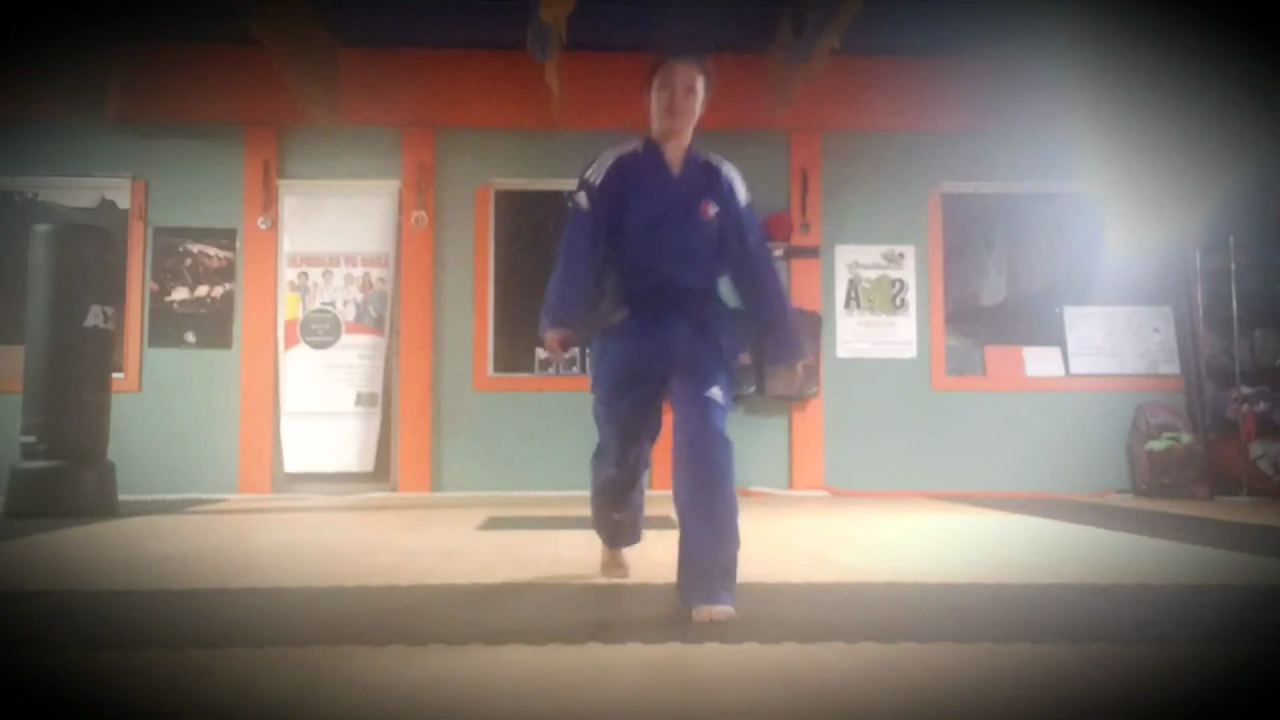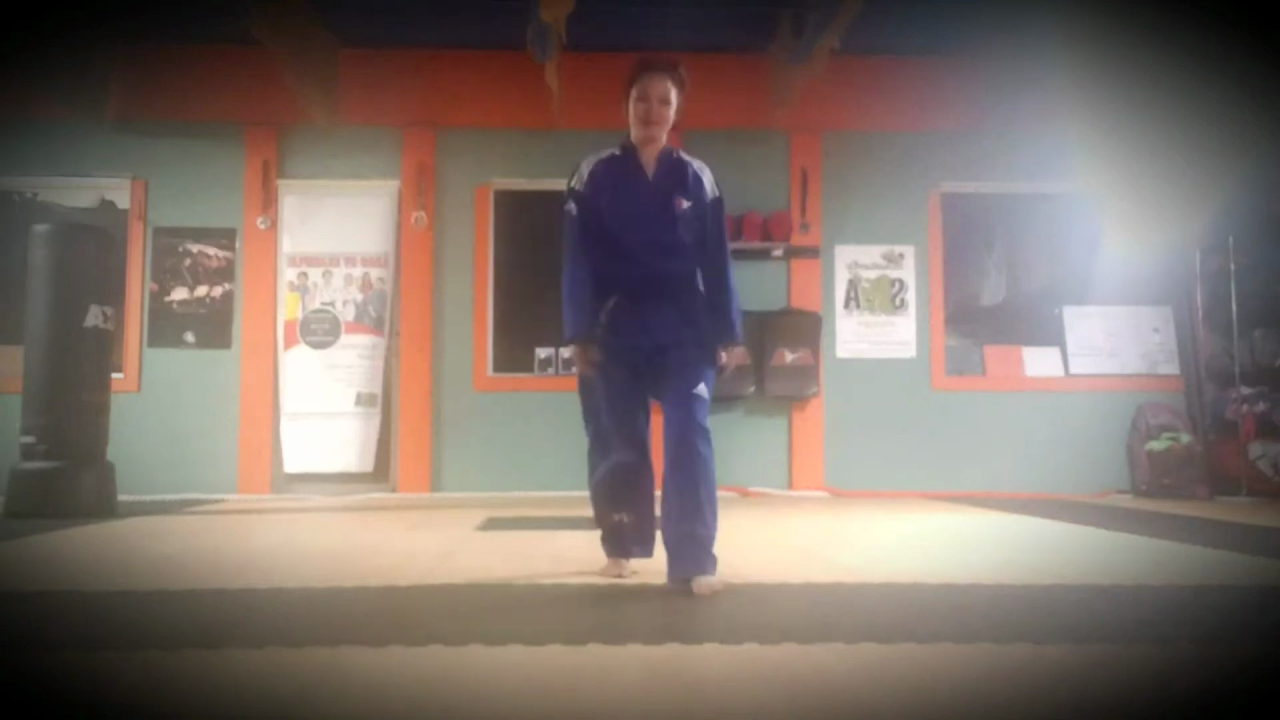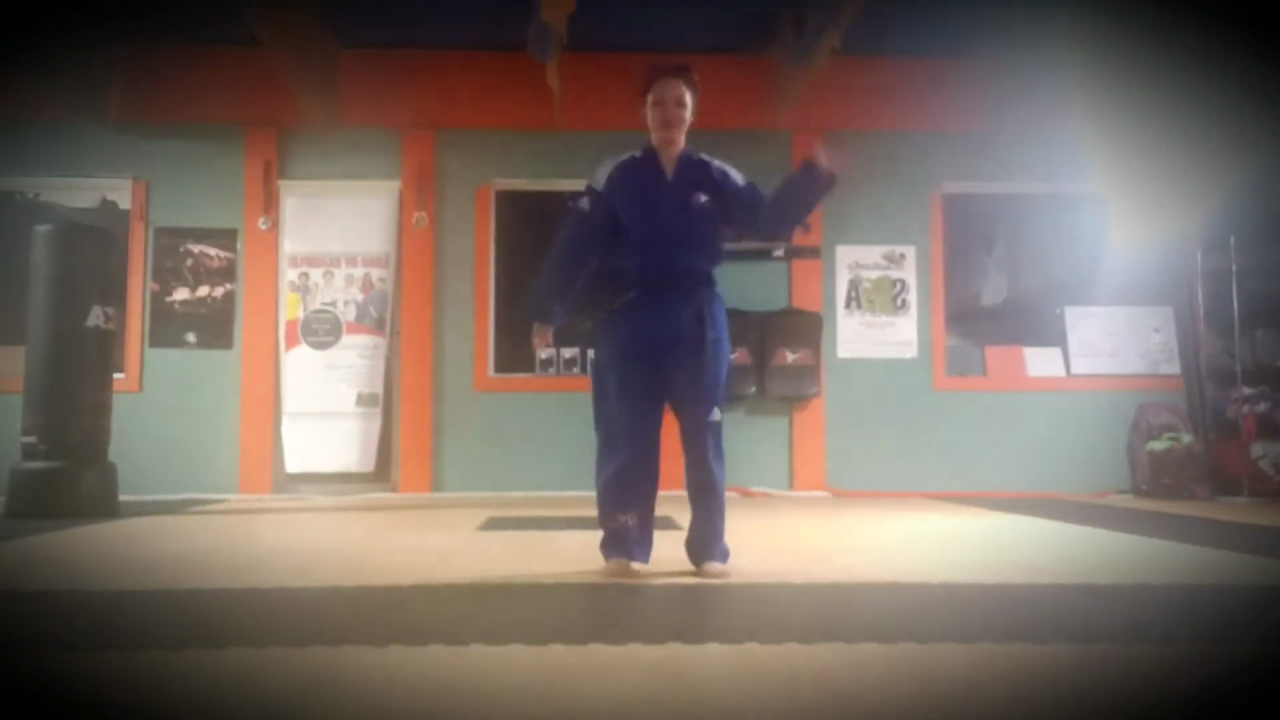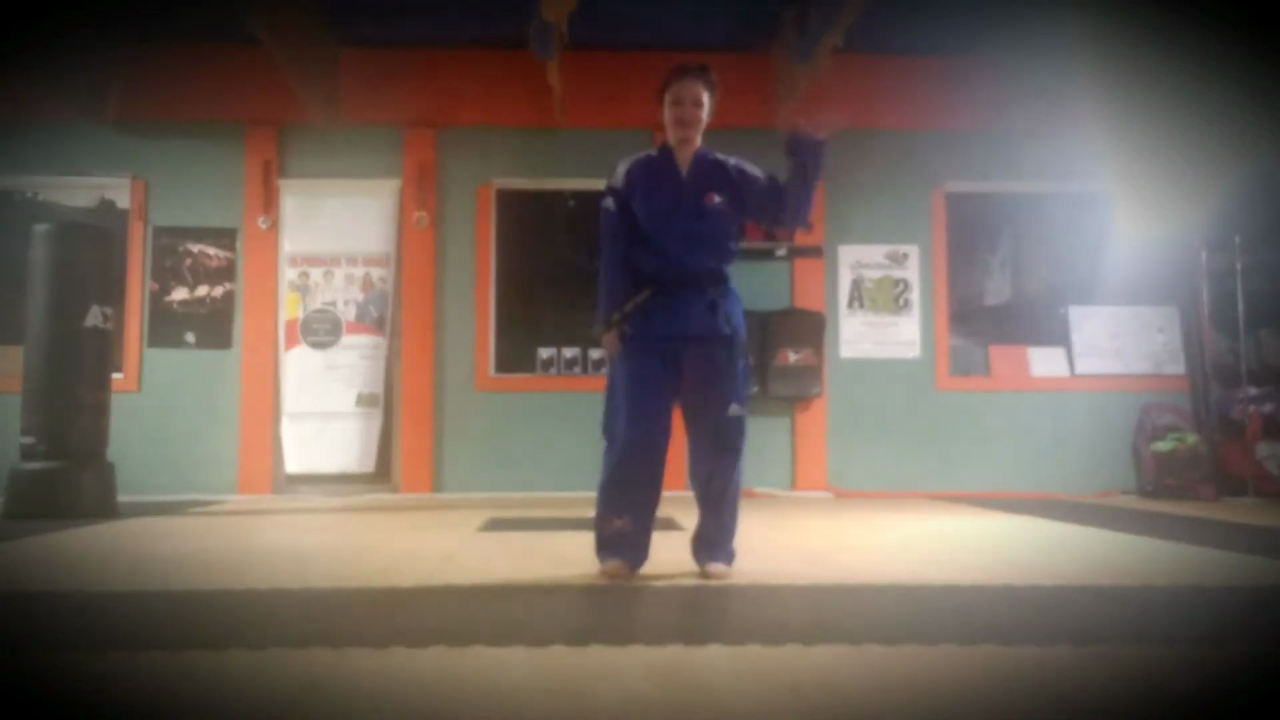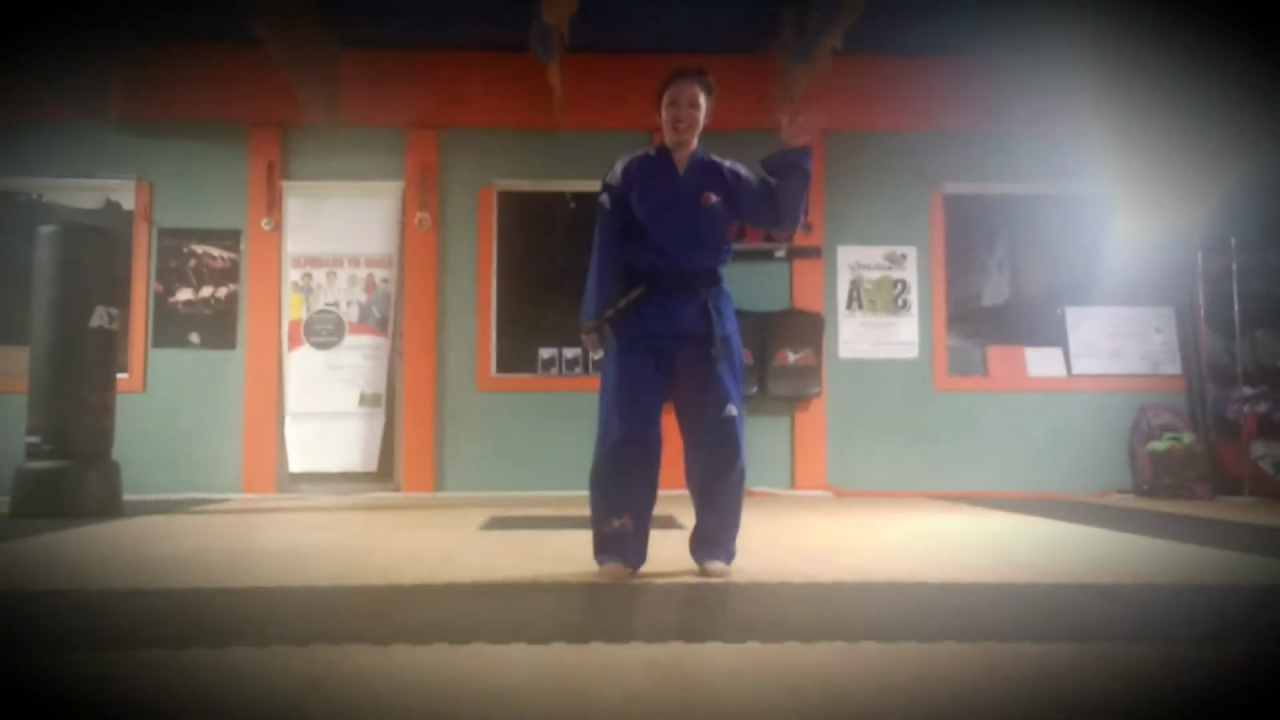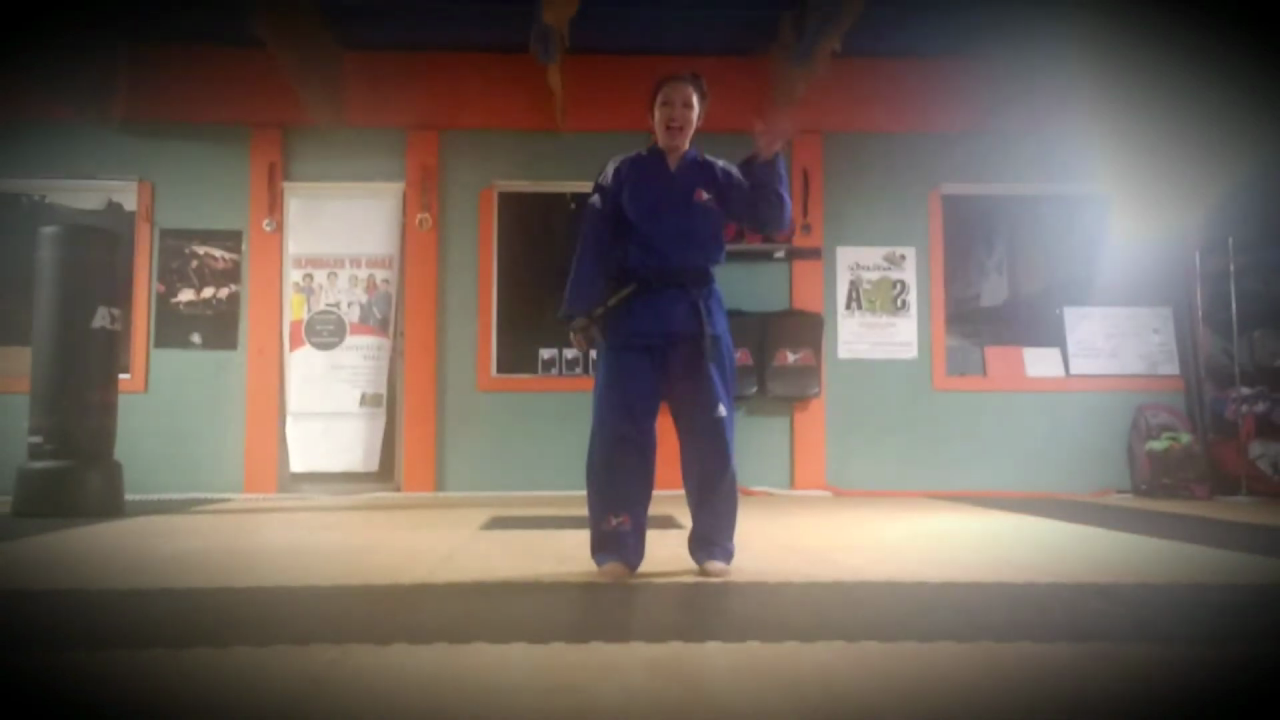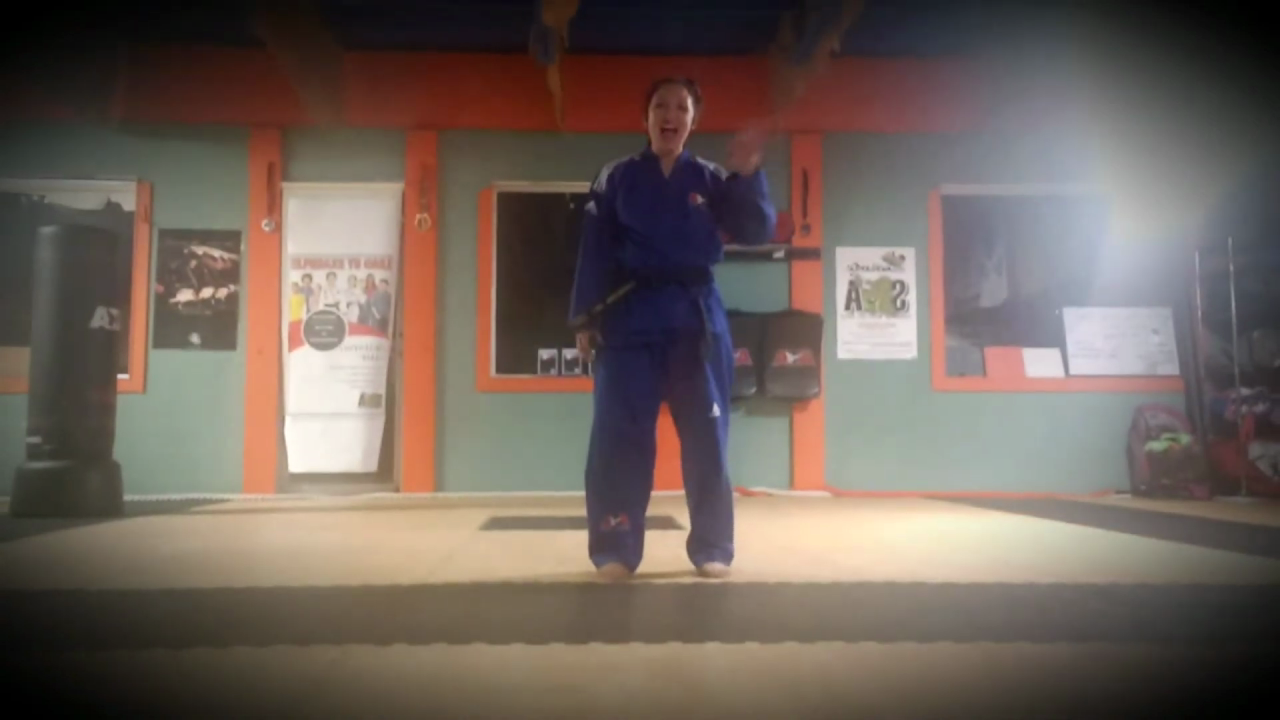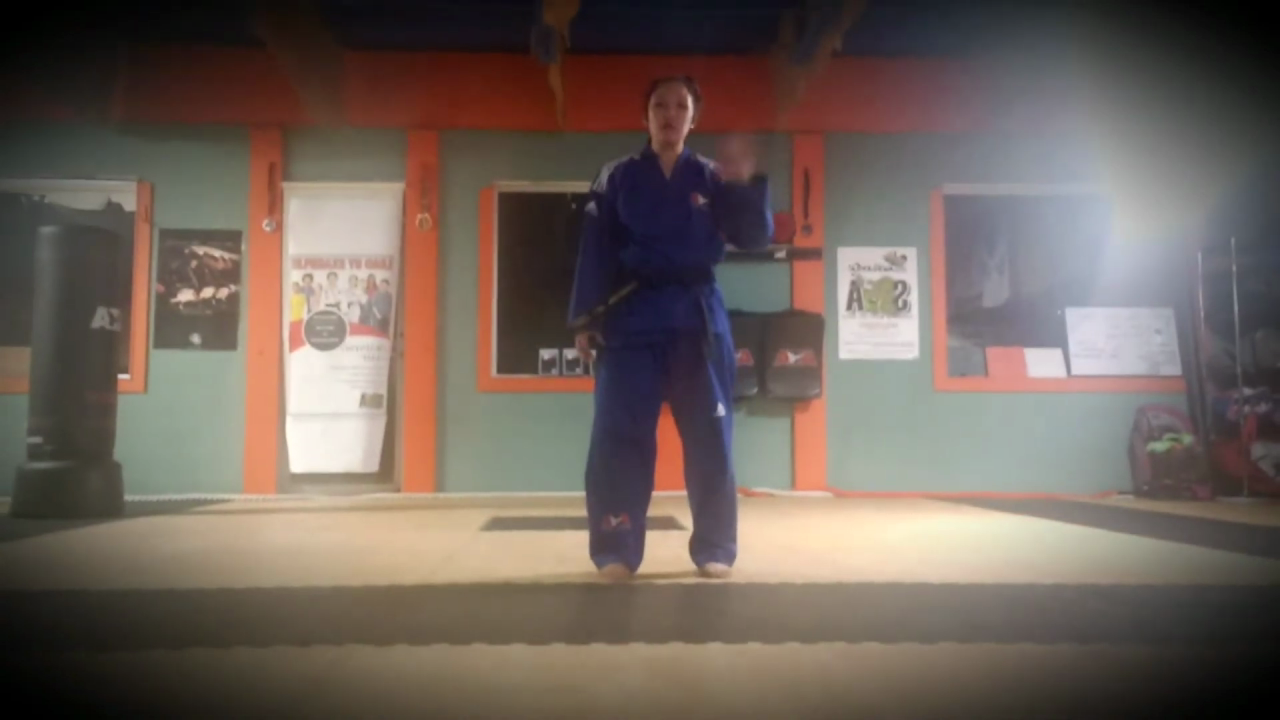
dt=0.3s
person 1, frame 1
left shoulder: (722, 179)
right shoulder: (614, 171)
left elbow: (754, 264)
right elbow: (581, 248)
left wrist: (783, 341)
right wrist: (562, 317)
left hip: (699, 331)
right hip: (628, 330)
left knee: (706, 450)
right knee: (622, 450)
left ankle: (709, 587)
right ankle: (616, 538)
person 1, frame 2
left shoulder: (696, 177)
right shoulder: (596, 175)
left elbow: (714, 256)
right elbow: (579, 258)
left wrist: (725, 329)
right wrist: (580, 332)
left hip: (684, 323)
right hip: (617, 324)
left knee: (691, 435)
right knee: (617, 441)
left ankle: (693, 562)
right ankle: (622, 546)
person 1, frame 3
left shoulder: (717, 178)
right shoulder: (616, 177)
left elbow: (769, 220)
right elbow: (576, 246)
left wrist: (812, 178)
right wrist: (547, 311)
left hip: (698, 318)
right hip: (631, 320)
left knee: (703, 436)
right knee: (627, 438)
left ankle: (709, 549)
right ankle: (623, 547)
person 1, frame 4
left shoulder: (731, 176)
right shoulder: (632, 175)
left elbow: (789, 212)
right elbow: (613, 252)
left wrist: (806, 151)
right wrist: (610, 318)
left hip: (712, 318)
right hip: (647, 317)
left knee: (718, 437)
right knee: (634, 435)
left ankle: (714, 548)
right ankle: (620, 548)
person 1, frame 5
left shoulder: (726, 177)
right shoulder: (629, 173)
left elbow: (785, 217)
right elbow: (607, 249)
left wrist: (795, 157)
right wrist: (596, 316)
left hip: (706, 316)
right hip: (640, 317)
left knee: (717, 437)
right knee: (626, 435)
left ankle: (714, 547)
right ankle: (618, 549)
person 1, frame 6
left shoulder: (720, 176)
right shoulder: (620, 174)
left elbow: (773, 221)
right elbow: (595, 247)
left wrist: (767, 164)
right wrist: (581, 313)
left hip: (698, 314)
right hip: (632, 314)
left knee: (710, 434)
right knee: (620, 434)
left ankle: (712, 547)
right ankle: (616, 549)
person 1, frame 7
left shoulder: (710, 179)
right shoulder: (616, 178)
left elbow: (757, 230)
right elbow: (594, 251)
left wrist: (748, 176)
right wrist: (586, 317)
left hip: (696, 313)
right hip: (631, 314)
left knee: (707, 433)
right knee: (620, 434)
left ankle: (711, 547)
right ankle: (615, 549)
person 1, frame 8
left shoulder: (712, 176)
right shoulder: (616, 178)
left elbow: (753, 235)
right elbow: (595, 252)
left wrist: (746, 183)
right wrist: (587, 320)
left hip: (698, 314)
right hip: (632, 314)
left knee: (709, 434)
right knee: (620, 434)
left ankle: (713, 548)
right ankle: (616, 550)
